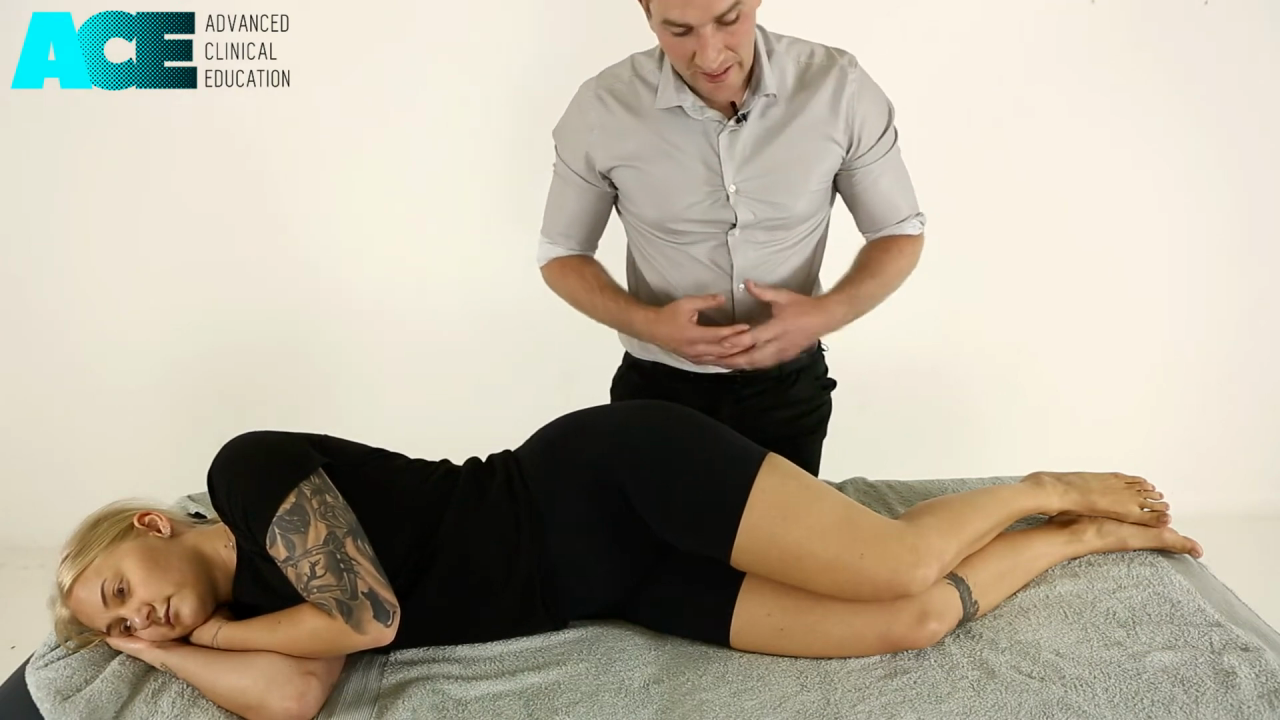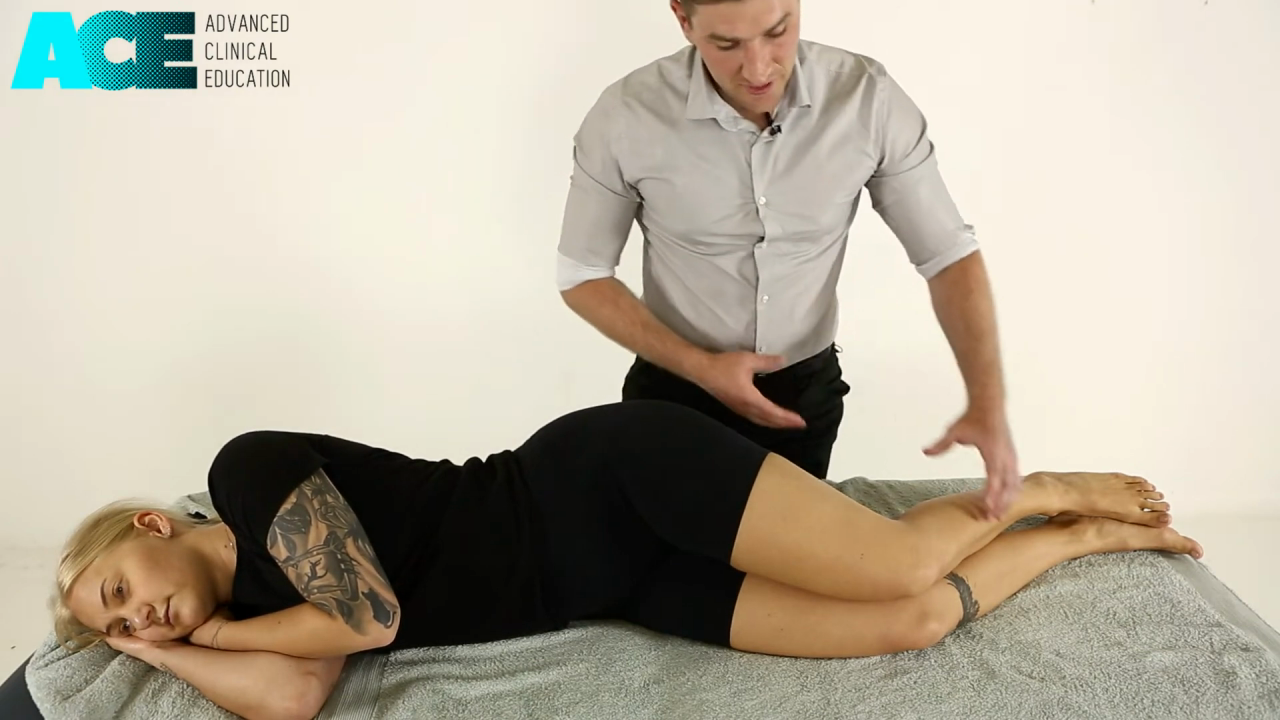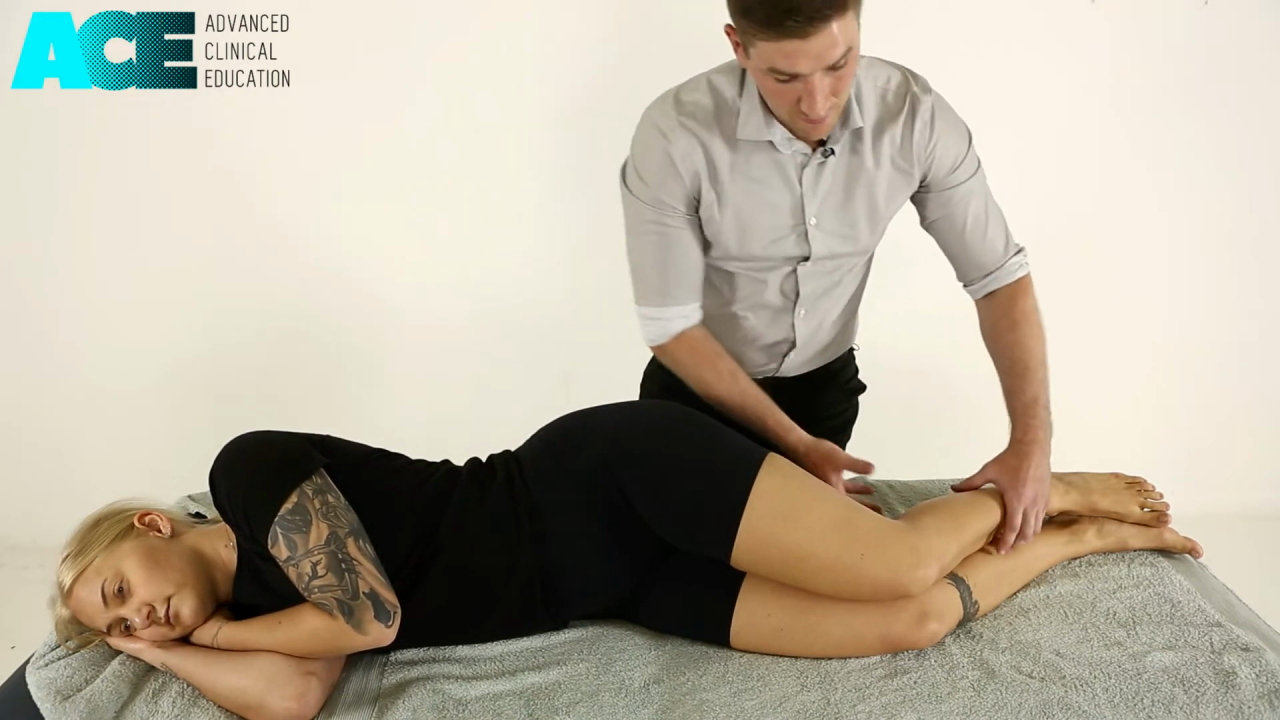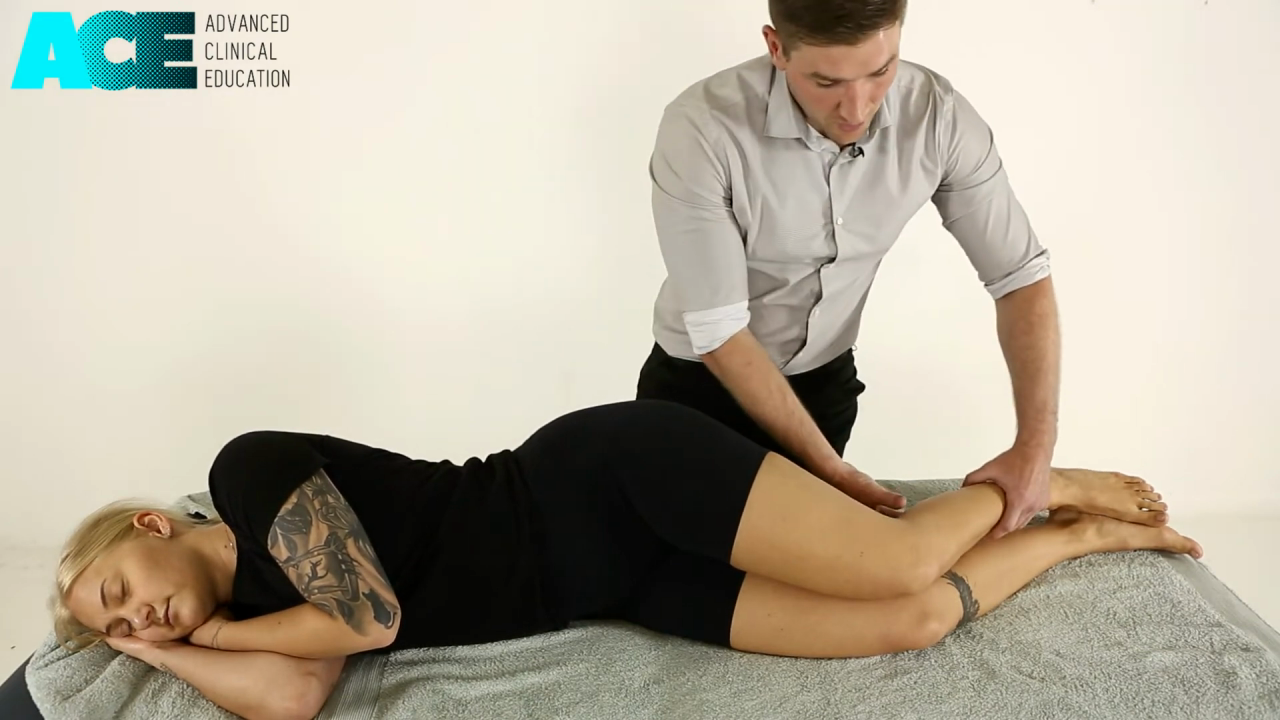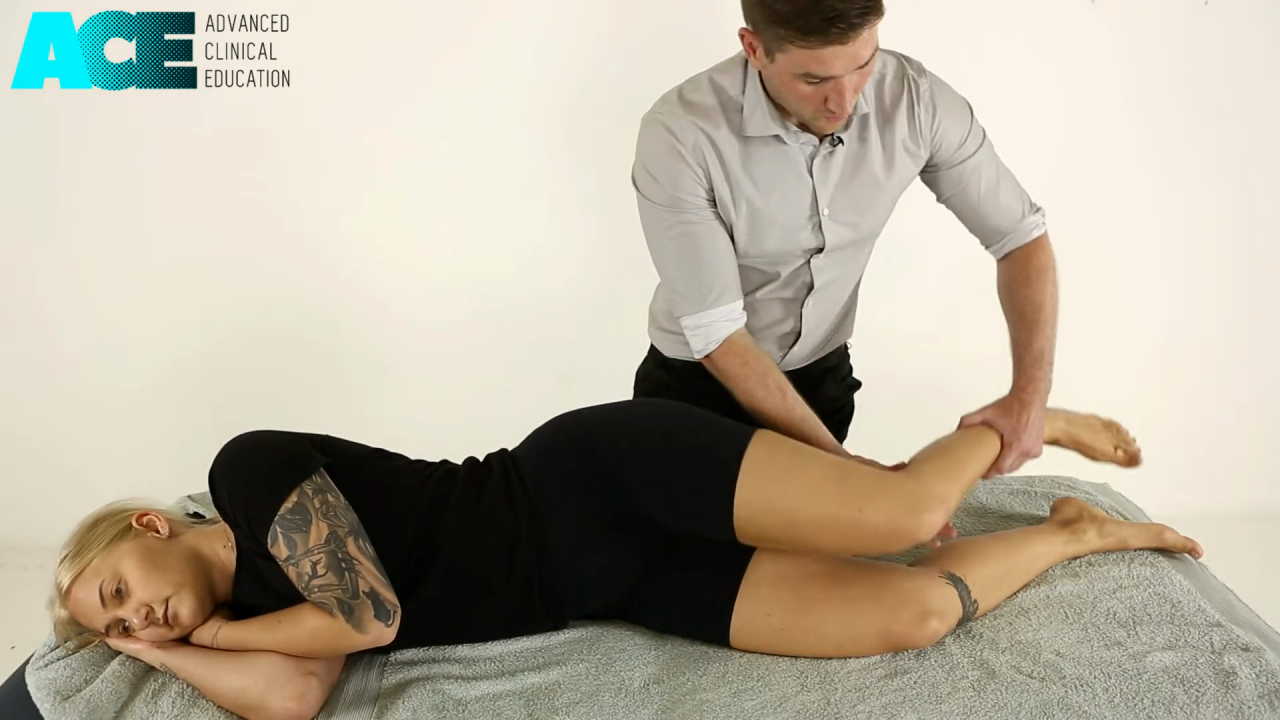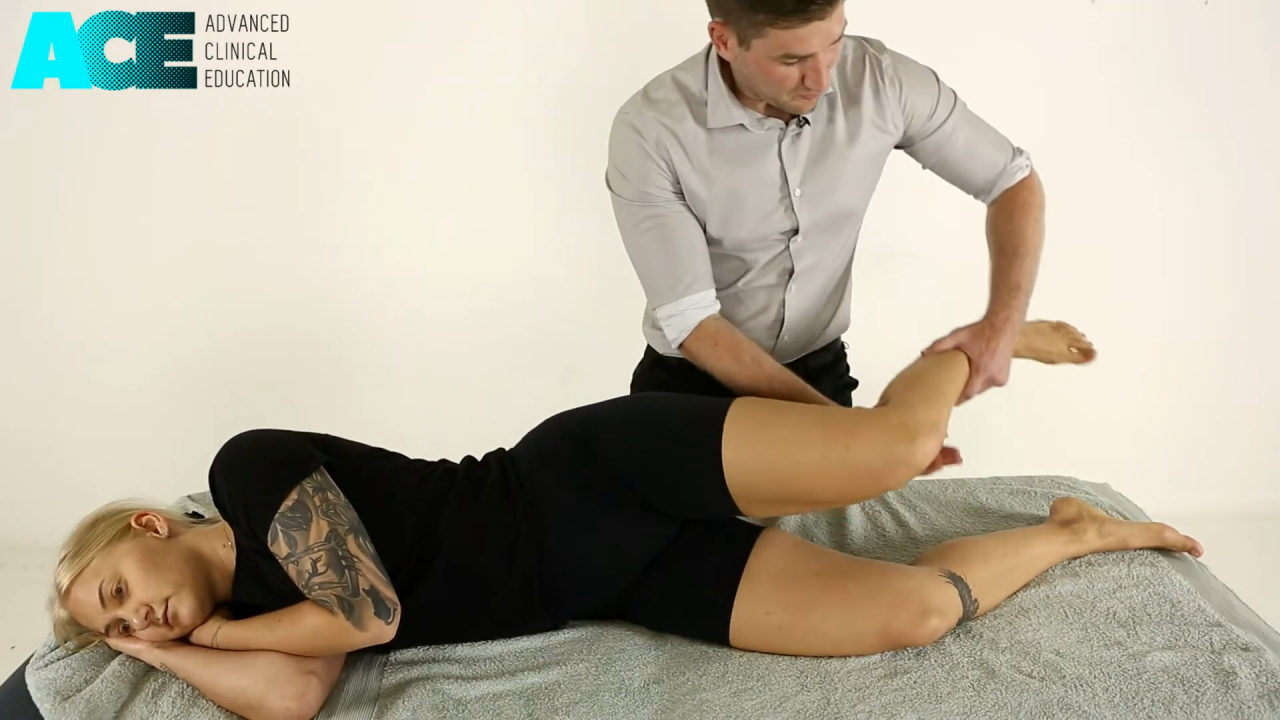
dt=0.4s
person 1, frame 1
left shoulder: (249, 471)
right shoulder: (263, 606)
left elbow: (373, 614)
left wrist: (216, 627)
left hip: (612, 478)
right hip: (625, 589)
left knee: (900, 568)
right knee: (913, 620)
left ankle: (1049, 491)
right ankle: (1081, 539)
person 1, frame 2
left shoulder: (249, 472)
right shoulder: (263, 604)
left elbow: (372, 614)
left wrist: (209, 625)
left hip: (612, 476)
right hip: (623, 590)
left knee: (900, 570)
right knee: (910, 622)
left ankle: (1042, 489)
right ankle: (1081, 537)
person 1, frame 3
left shoulder: (250, 470)
right shoulder: (263, 605)
left elbow: (373, 615)
left wrist: (217, 627)
left hip: (610, 477)
right hip: (621, 589)
left knee: (900, 569)
right knee: (913, 621)
left ankle: (1043, 489)
right ankle: (1077, 538)
person 1, frame 4
left shoulder: (249, 471)
right shoulder: (258, 603)
left elbow: (372, 616)
left wrist: (220, 624)
left hip: (606, 479)
right hip: (616, 588)
left knee: (900, 566)
right knee: (912, 622)
left ankle: (1035, 480)
right ankle: (1075, 536)
person 1, frame 5
left shoulder: (249, 470)
right shoulder: (257, 610)
left elbow: (373, 616)
left wrist: (213, 628)
left hip: (602, 479)
right hip: (618, 588)
left knee: (900, 513)
right knee: (912, 614)
left ankle: (1023, 414)
right ankle: (1076, 531)
person 1, frame 6
left shoulder: (247, 470)
right shoulder: (255, 607)
left elbow: (371, 612)
left wrist: (211, 620)
left hip: (600, 477)
right hip: (615, 587)
left knee: (892, 447)
right knee: (911, 613)
left ankle: (974, 341)
right ankle: (1074, 531)
person 2, frame 1
left shoulder: (839, 89)
right shoulder: (601, 109)
left elbow: (899, 232)
right elbow: (561, 255)
left wrist: (826, 313)
right wrist: (649, 322)
left hip: (788, 384)
right hip: (661, 388)
person 2, frame 2
left shoulder: (868, 99)
right shoulder: (624, 119)
left elbow: (950, 253)
right elbow: (581, 278)
left wrist: (987, 398)
right wrist: (701, 368)
left hip: (806, 389)
right hip: (674, 389)
person 2, frame 3
left shoulder: (917, 114)
right shoulder: (674, 133)
left elbow: (1000, 276)
right elbow: (669, 326)
left wrist: (1031, 442)
right wrist: (796, 445)
left hip: (824, 385)
right hip: (696, 391)
person 2, frame 4
left shoulder: (939, 117)
right shoulder: (701, 130)
left elbow: (1022, 276)
right elbow: (719, 333)
left wrist: (1035, 445)
right wrist: (833, 473)
left hip: (824, 383)
right hip: (698, 386)
person 2, frame 5
left shoulder: (915, 99)
right shoulder: (678, 136)
left elbow: (1023, 235)
right elbow: (716, 336)
left wrist: (1030, 394)
left hip: (822, 376)
right hip: (697, 384)
person 2, frame 6
left shoulder: (883, 80)
right shoulder: (649, 133)
left elbow: (1016, 180)
right elbow: (688, 322)
left wrist: (1003, 324)
left hip: (821, 372)
right hip: (694, 383)
